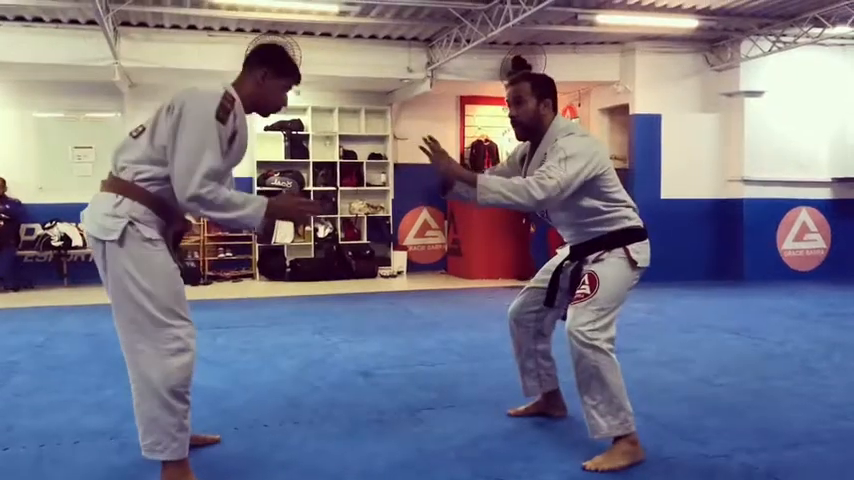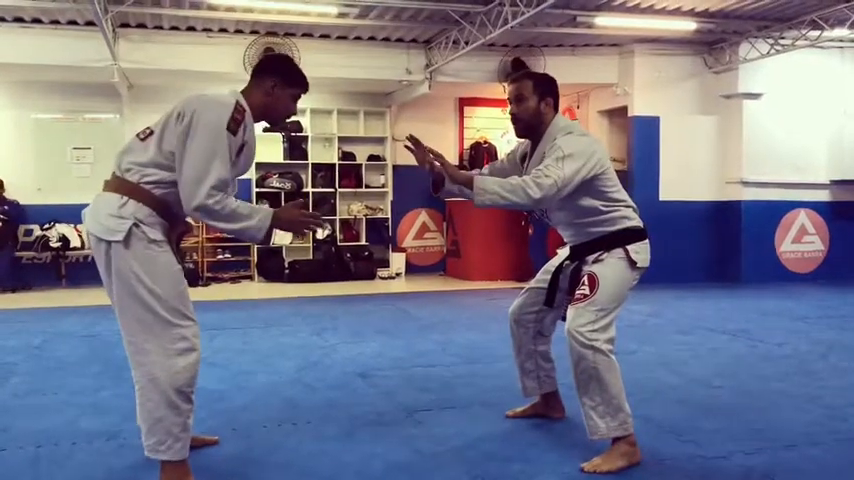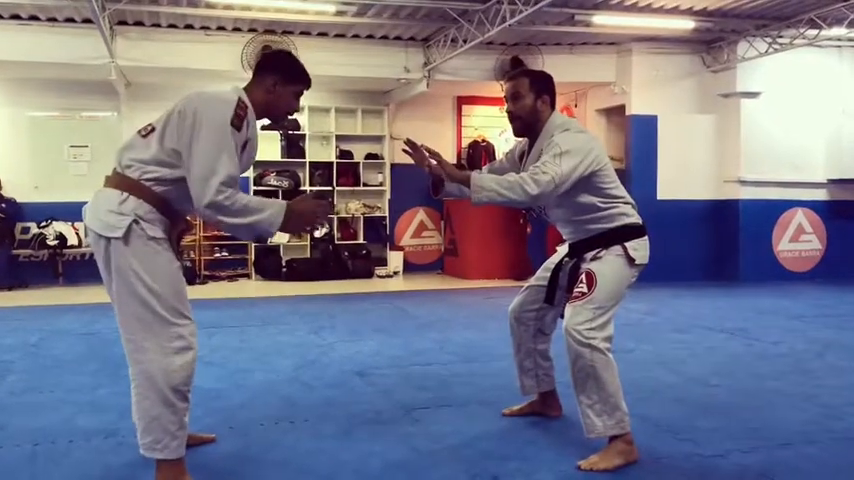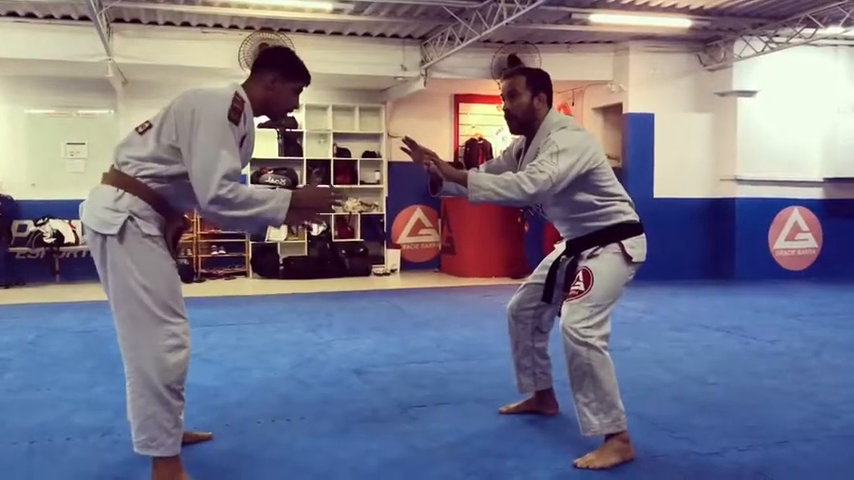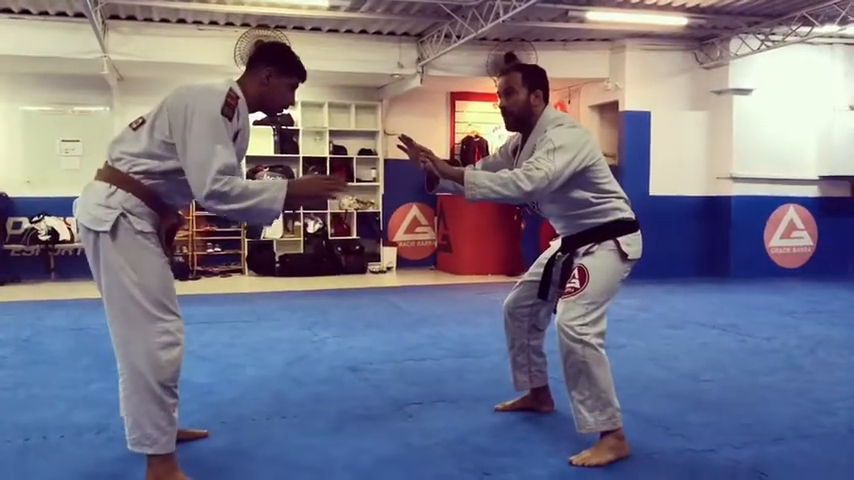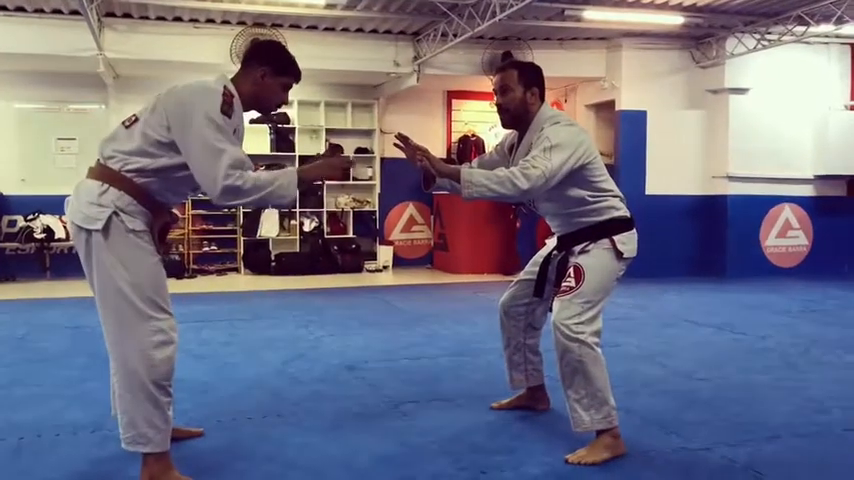
dt=0.2s
person 1, frame 1
left shoulder: (228, 116)
right shoulder: (211, 105)
left elbow: (207, 191)
right elbow: (197, 191)
left wrist: (268, 210)
right wrist: (268, 208)
left hip: (137, 221)
right hip: (125, 220)
left knee: (158, 337)
right knee: (166, 342)
left ankle: (168, 432)
person 1, frame 2
left shoulder: (233, 122)
right shoulder: (220, 113)
left elbow: (211, 197)
right elbow: (203, 200)
left wrist: (272, 219)
right wrist: (272, 219)
left hip: (135, 220)
right hip: (128, 221)
left knee: (157, 338)
right knee: (172, 342)
left ankle: (168, 433)
person 1, frame 3
left shoulder: (235, 117)
right shoulder: (223, 111)
left elbow: (211, 196)
right elbow: (214, 199)
left wrist: (280, 216)
right wrist: (283, 213)
left hip: (133, 216)
right hip: (128, 218)
left knee: (155, 336)
right knee: (169, 341)
left ankle: (166, 430)
person 1, frame 4
left shoulder: (234, 113)
right shoulder: (220, 106)
left elbow: (215, 194)
right elbow: (217, 195)
left wrist: (281, 210)
right wrist: (290, 201)
left hip: (133, 214)
right hip: (125, 215)
left knee: (152, 334)
right knee: (162, 338)
left ankle: (162, 428)
person 1, frame 5
left shoulder: (228, 110)
right shoulder: (213, 102)
left elbow: (215, 188)
right elbow: (215, 189)
left wrist: (281, 199)
right wrist: (290, 191)
left hip: (129, 211)
right hip: (118, 211)
left knee: (147, 330)
right knee: (155, 336)
left ankle: (155, 425)
person 1, frame 6
left shoulder: (221, 107)
right shoulder: (208, 101)
left elbow: (216, 183)
right elbow: (227, 184)
right wrist: (303, 176)
left hip: (122, 209)
right hip: (110, 210)
left knee: (139, 328)
right knee: (147, 333)
left ankle: (150, 424)
person 2, frame 1
left shoulder: (575, 145)
right shoulder: (529, 151)
left elbow: (536, 191)
right elbow: (500, 184)
left wrist: (467, 178)
right wrist: (453, 177)
left hip: (617, 249)
right hip: (579, 249)
left knee: (585, 331)
right knee: (525, 314)
left ankle: (626, 440)
right ankle: (549, 397)
person 2, frame 2
left shoulder: (574, 144)
right shoulder: (530, 149)
left elbow: (536, 191)
right elbow: (488, 179)
left wrist: (463, 179)
right wrist: (440, 174)
left hip: (617, 248)
right hip: (579, 249)
left knee: (585, 331)
right knee: (526, 315)
left ankle: (624, 441)
right ankle: (548, 399)
person 2, frame 3
left shoulder: (571, 141)
right shoulder: (529, 147)
left elbow: (532, 188)
right elbow: (489, 179)
left wrist: (459, 177)
right wrist: (440, 175)
left hip: (614, 246)
right hip: (579, 246)
left knee: (582, 330)
right knee: (526, 313)
left ankle: (621, 441)
right ankle: (545, 398)
person 2, frame 4
left shoulder: (568, 139)
right shoulder: (526, 145)
left elbow: (530, 186)
right elbow: (488, 176)
left wrist: (456, 176)
right wrist: (438, 173)
left hip: (612, 244)
right hip: (575, 243)
left knee: (579, 327)
right knee: (524, 311)
left ankle: (617, 438)
right ankle: (543, 395)
person 2, frame 5
left shoulder: (565, 136)
right shoulder: (522, 141)
left elbow: (526, 183)
right elbow: (483, 173)
left wrist: (451, 173)
right wrist: (435, 171)
left hip: (608, 241)
right hip: (571, 241)
left knee: (575, 325)
right knee: (520, 309)
left ankle: (612, 436)
right ankle: (538, 392)
person 2, frame 6
left shoulder: (561, 134)
right shoulder: (518, 139)
left elbow: (524, 182)
right elbow: (479, 171)
left wrist: (448, 171)
right wrist: (432, 169)
left hip: (603, 239)
right hip: (566, 239)
left knee: (571, 324)
right knee: (516, 307)
left ankle: (608, 434)
right ankle: (533, 391)
